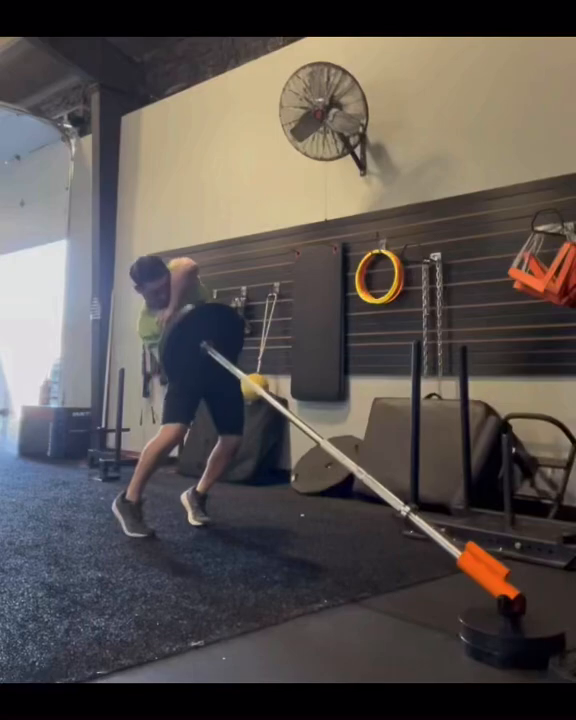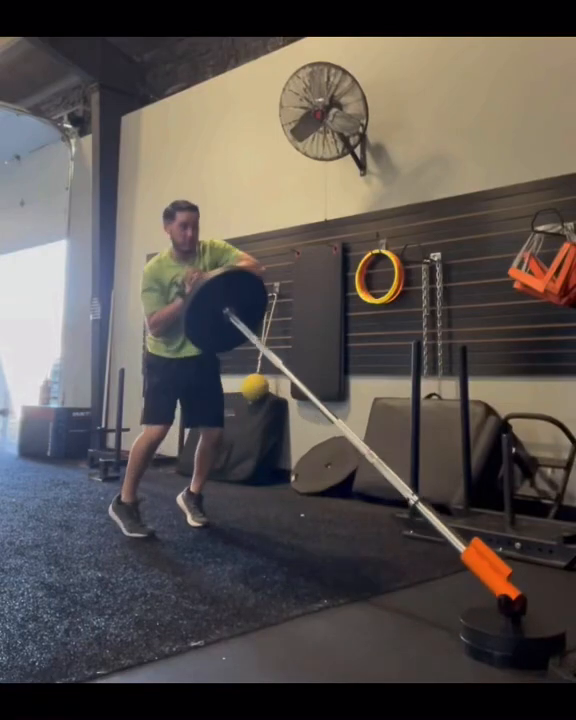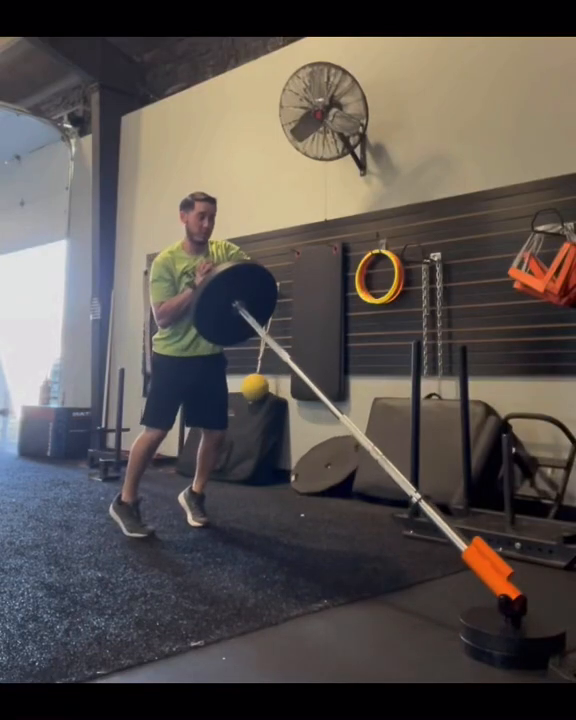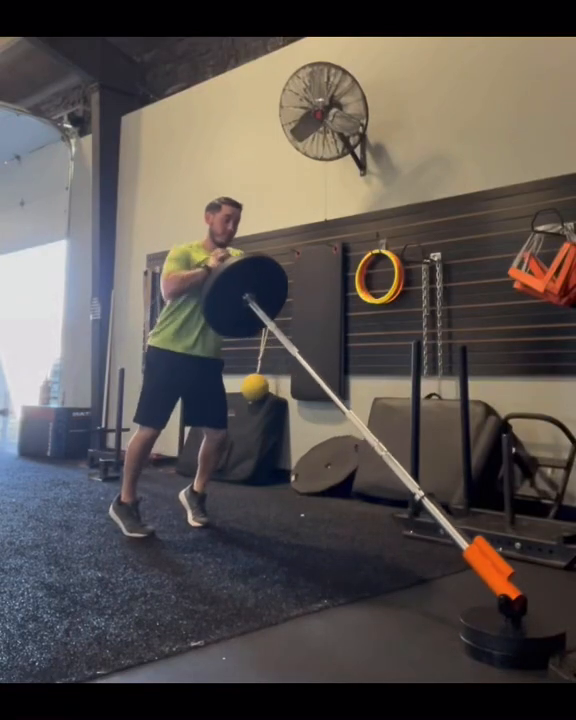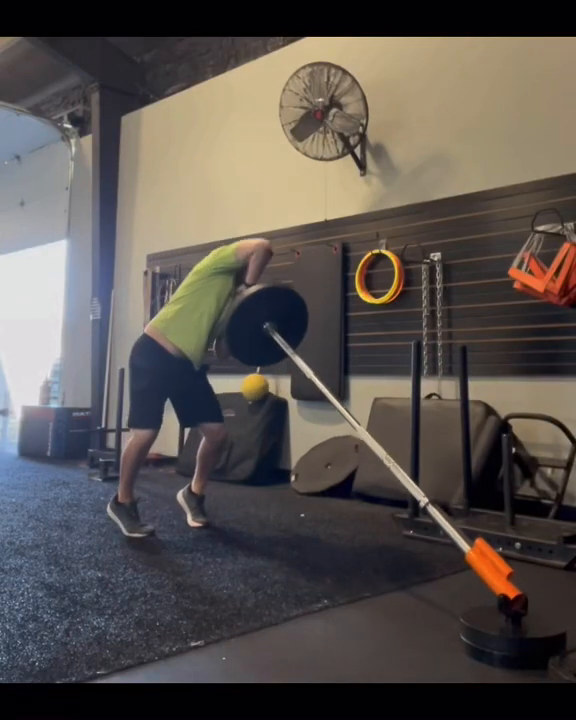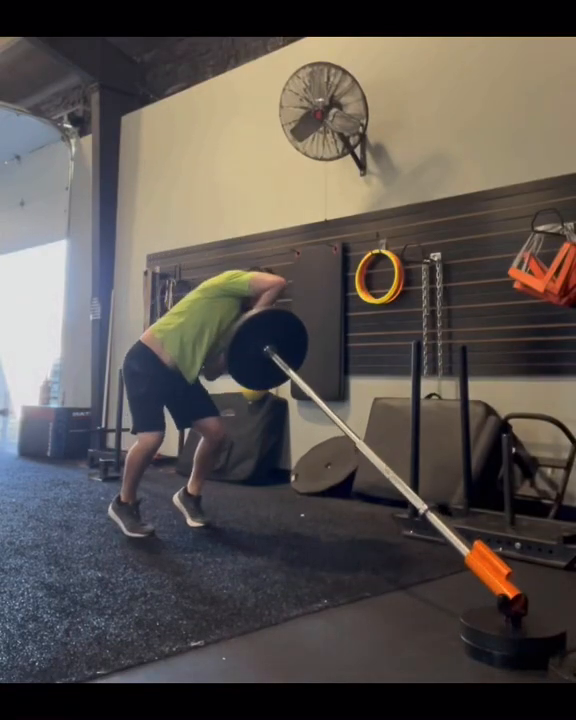
dt=0.5s
person 1, frame 1
left shoulder: (177, 273)
right shoulder: (148, 324)
left elbow: (189, 267)
left wrist: (173, 310)
left hip: (221, 365)
left knee: (232, 439)
right knee: (173, 432)
left ankle: (197, 495)
right ankle: (129, 501)
person 1, frame 2
left shoulder: (213, 250)
right shoulder: (155, 270)
left elbow: (255, 268)
right elbow: (154, 325)
right wrist: (184, 298)
left hip: (203, 356)
right hip: (165, 358)
left knee: (213, 432)
right knee: (156, 429)
left ankle: (193, 495)
right ankle: (124, 503)
person 1, frame 3
left shoulder: (226, 251)
right shoulder: (166, 261)
right elbow: (162, 316)
right wrist: (195, 287)
left hip: (210, 358)
right hip: (172, 358)
left knee: (215, 432)
right knee: (155, 431)
left ankle: (194, 495)
right ankle: (125, 502)
person 1, frame 4
left shoulder: (236, 258)
right shoulder: (187, 253)
right elbow: (170, 290)
right wrist: (208, 267)
left hip: (206, 359)
right hip: (167, 353)
left knee: (217, 433)
right knee: (149, 430)
left ankle: (195, 494)
right ankle: (125, 502)
person 1, frame 5
left shoulder: (232, 295)
right shoulder: (219, 263)
left elbow: (223, 350)
right elbow: (260, 246)
right wrist: (248, 286)
left hip: (188, 364)
right hip: (155, 353)
left knee: (216, 432)
right knee: (145, 433)
left ankle: (193, 494)
right ankle: (122, 503)
person 1, frame 6
left shoulder: (233, 320)
right shoulder: (229, 282)
left elbow: (211, 372)
right elbow: (277, 283)
left hip: (181, 372)
right hip: (148, 361)
left knee: (215, 432)
right knee: (151, 438)
left ankle: (190, 495)
right ankle: (124, 504)
